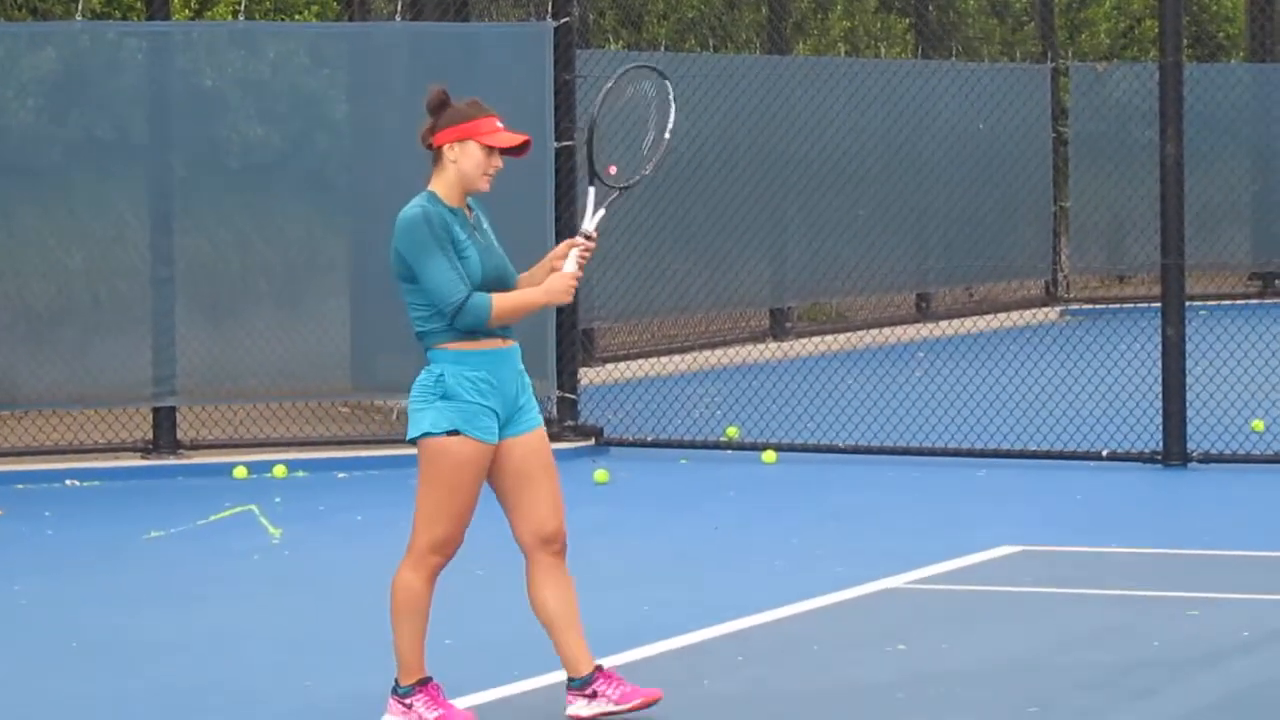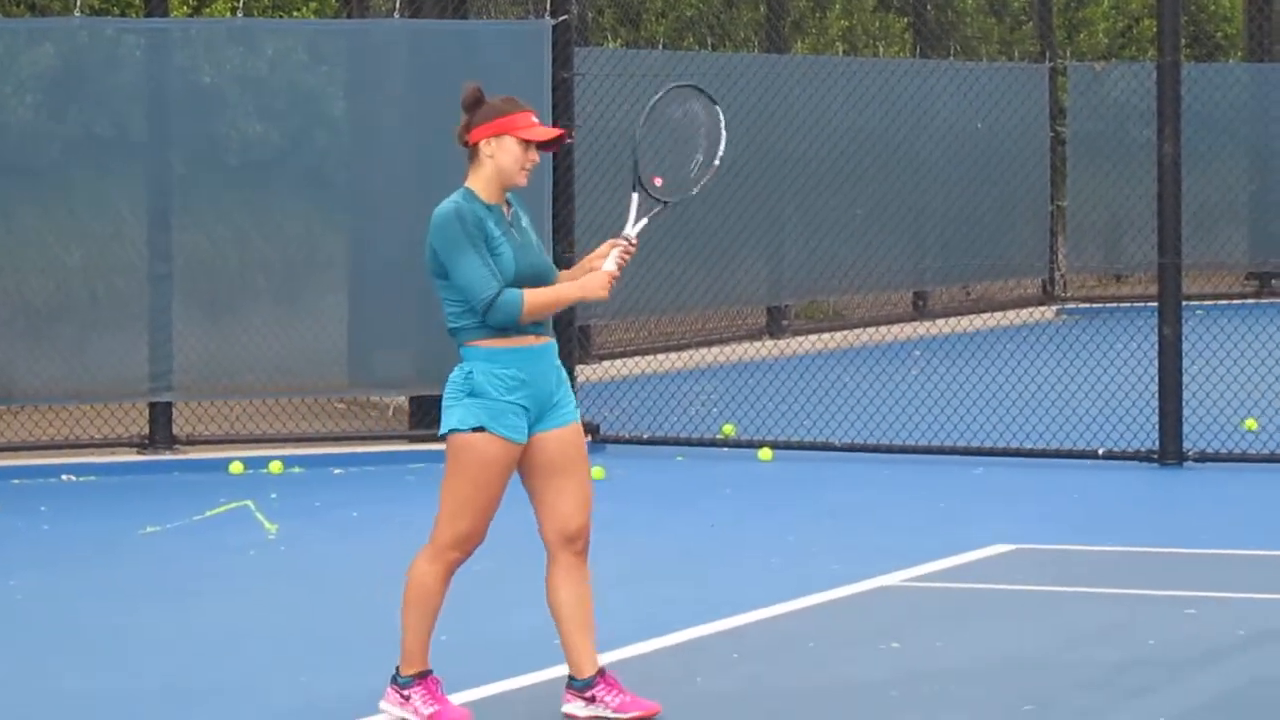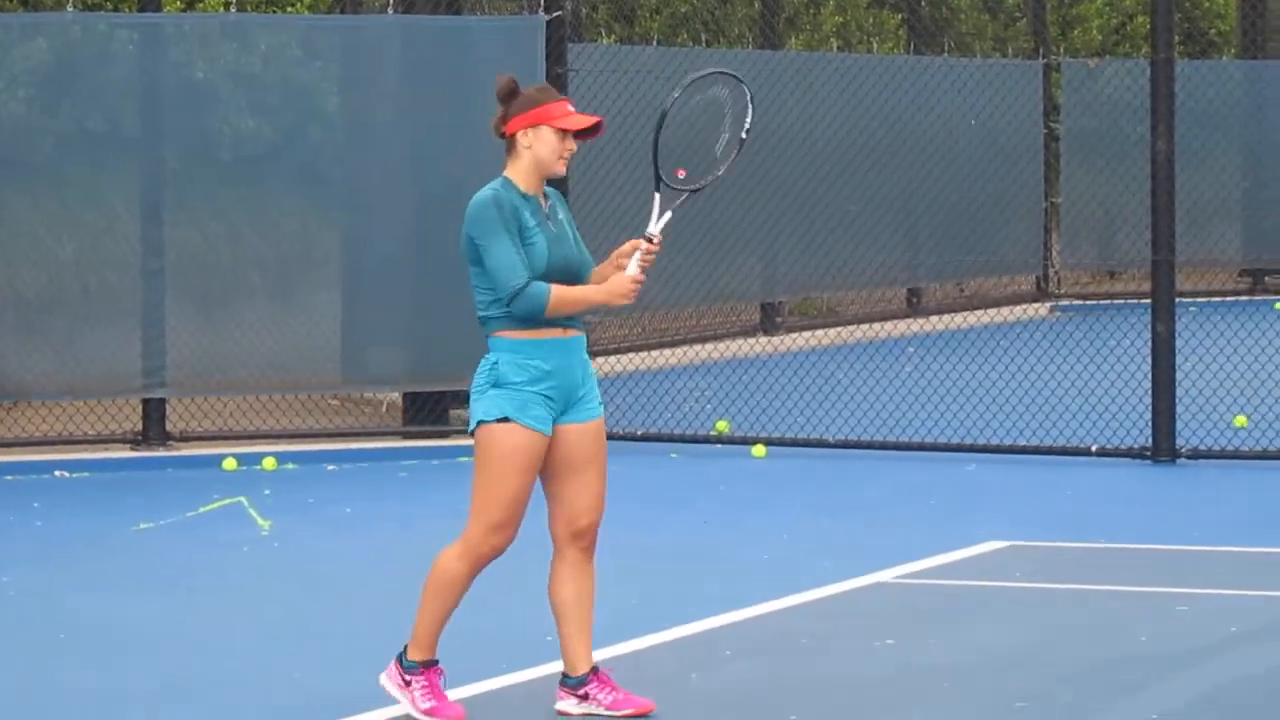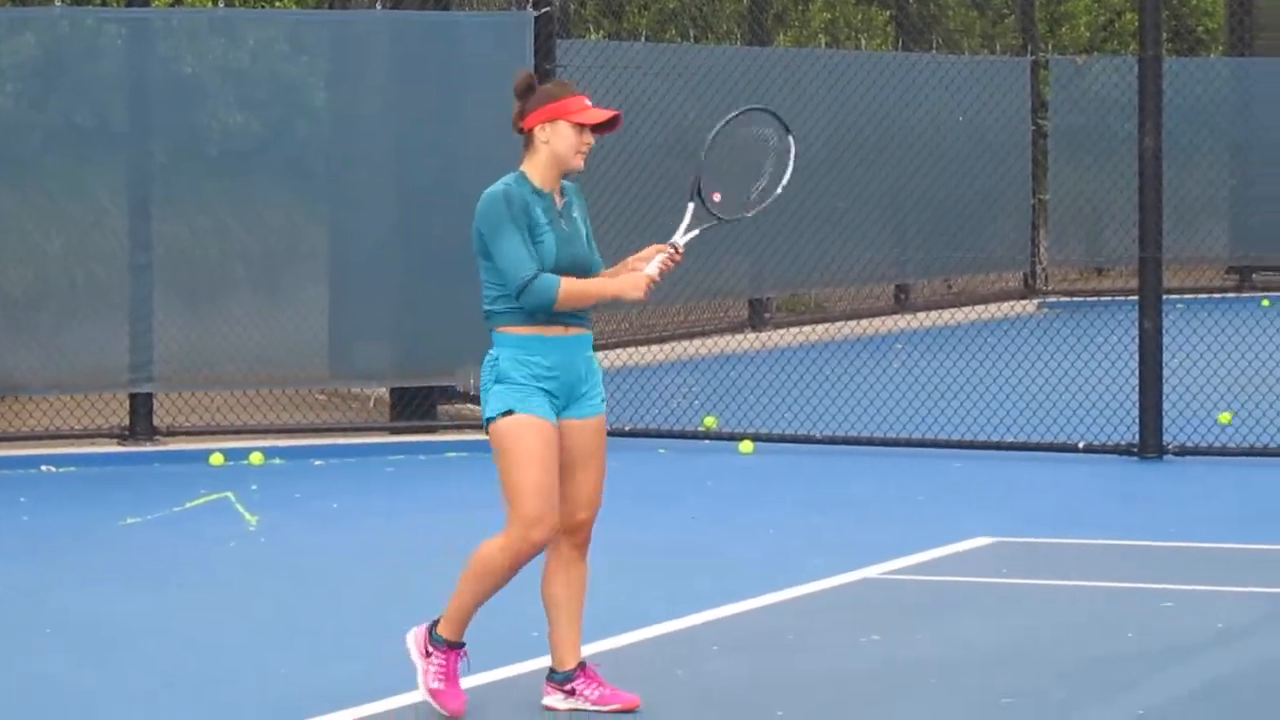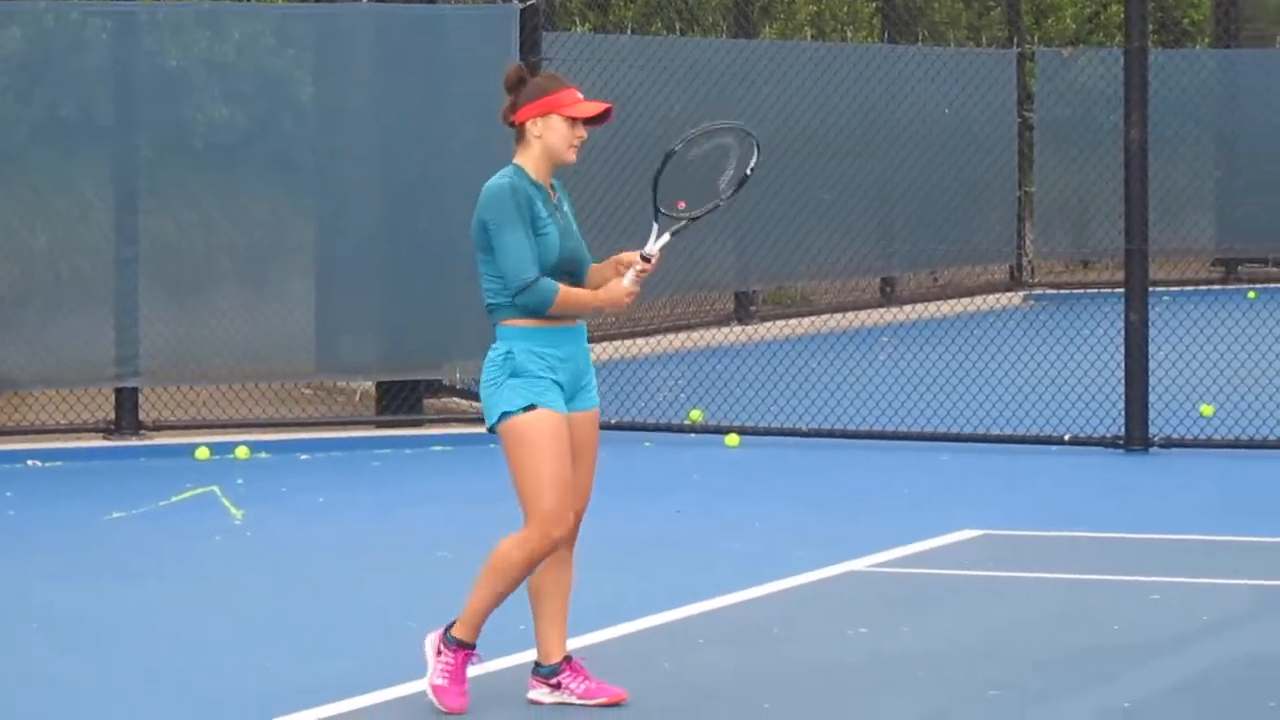
dt=0.2s
person 1, frame 1
left shoulder: (473, 213)
right shoulder: (419, 220)
right elbow: (463, 310)
left wrist: (552, 264)
right wrist: (547, 294)
left hip: (510, 385)
right hip: (457, 389)
left knee: (547, 540)
right knee: (432, 549)
person 1, frame 2
left shoulder: (514, 211)
right shoulder: (454, 217)
right elbow: (496, 306)
left wrist: (589, 265)
right wrist: (581, 290)
left hip: (546, 380)
right hip: (490, 386)
left knee: (571, 537)
right knee: (453, 543)
person 1, frame 3
left shoulder: (554, 203)
right shoulder: (490, 205)
right elbow: (524, 296)
left wrist: (618, 263)
right wrist: (606, 293)
left hip: (574, 373)
right hip: (517, 376)
left knee: (579, 534)
right knee: (490, 536)
right ankle: (413, 666)
person 1, frame 4
left shoulder: (572, 199)
right shoulder: (502, 200)
right elbow: (531, 288)
left wrist: (634, 266)
right wrist: (616, 287)
left hip: (579, 369)
right hip: (521, 371)
left knee: (575, 530)
right knee: (532, 529)
right ankle: (441, 638)
person 1, frame 5
left shoulder: (555, 193)
right shoulder: (504, 192)
right elbow: (528, 289)
left wrist: (615, 268)
right wrist: (602, 300)
left hip: (573, 363)
right hip: (524, 366)
left knee: (566, 529)
right knee: (545, 528)
right ankle: (456, 640)
